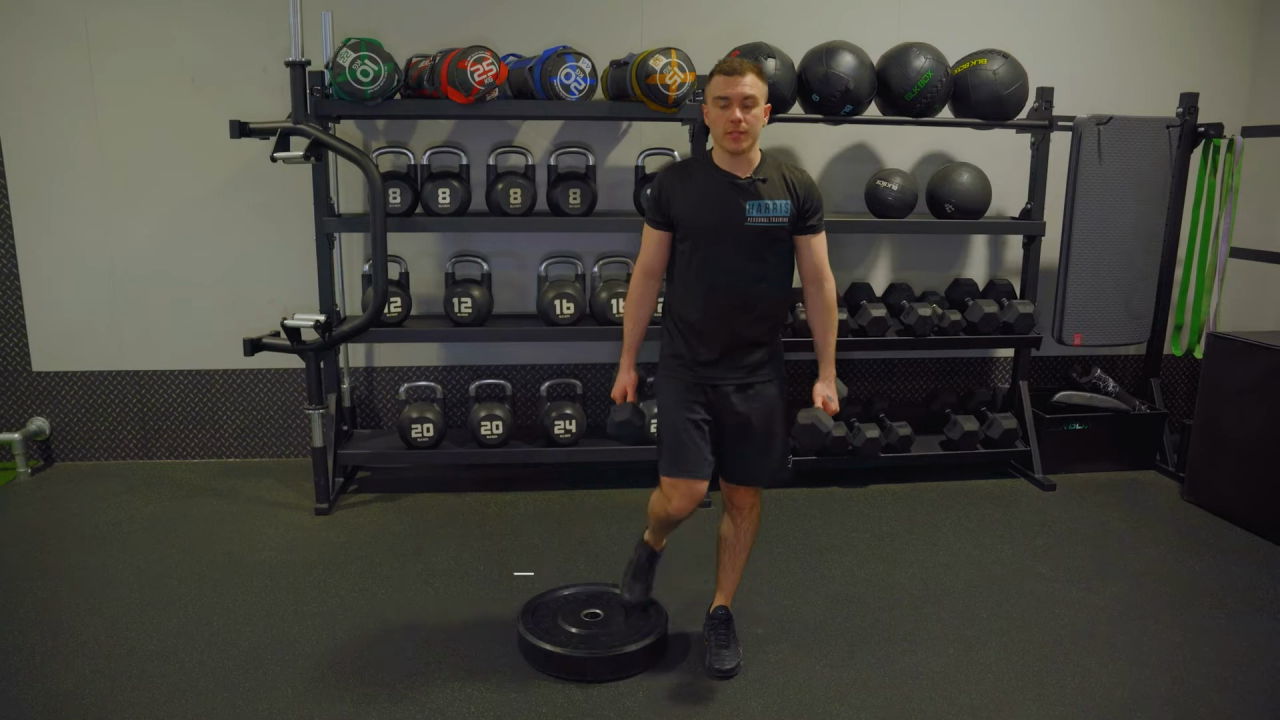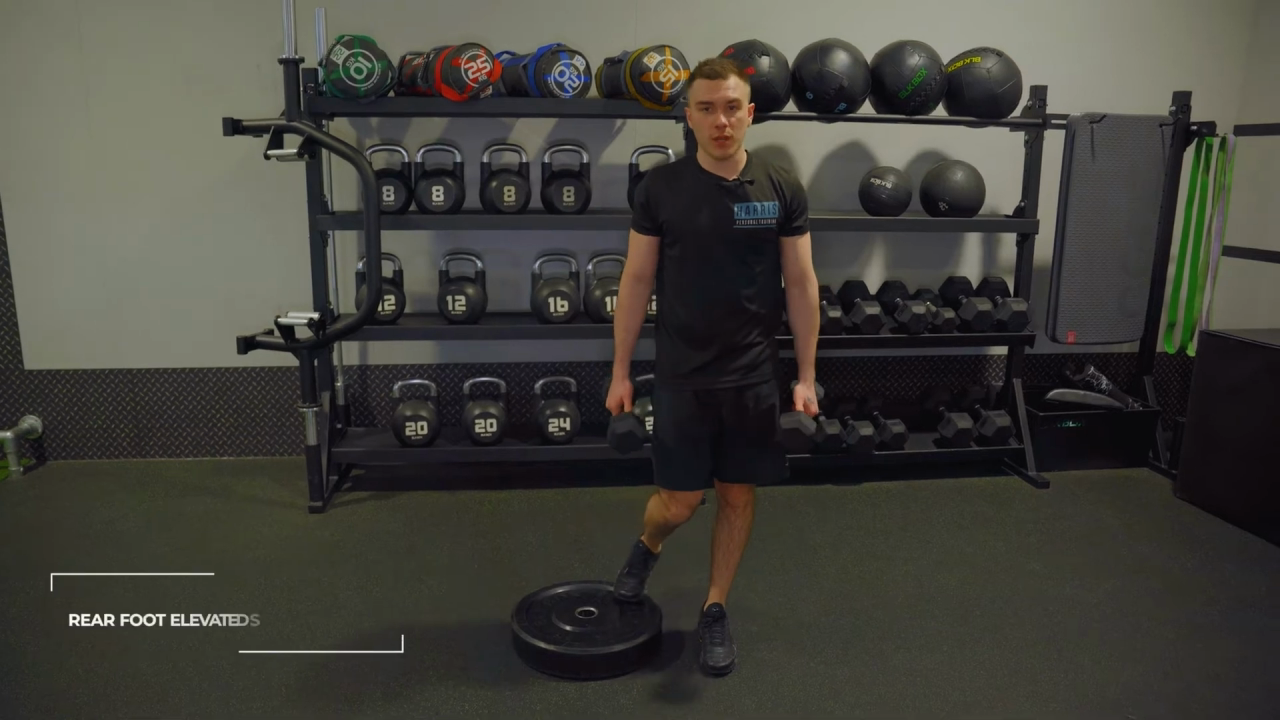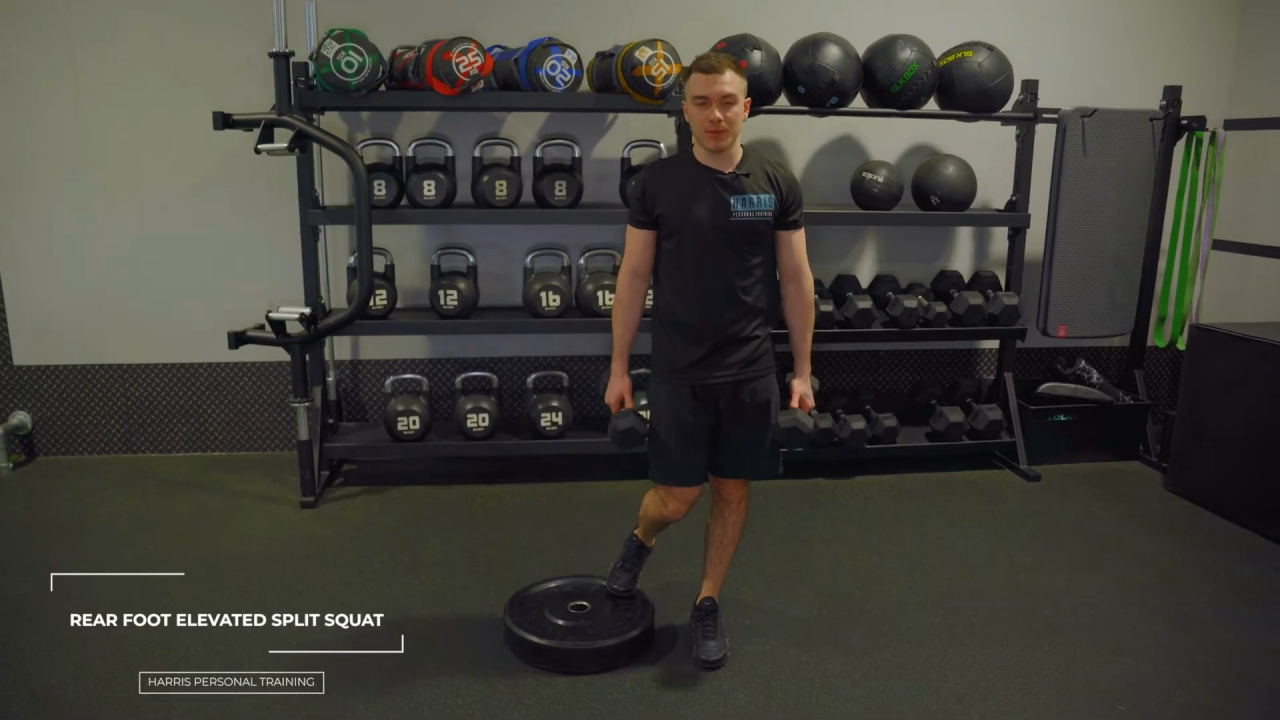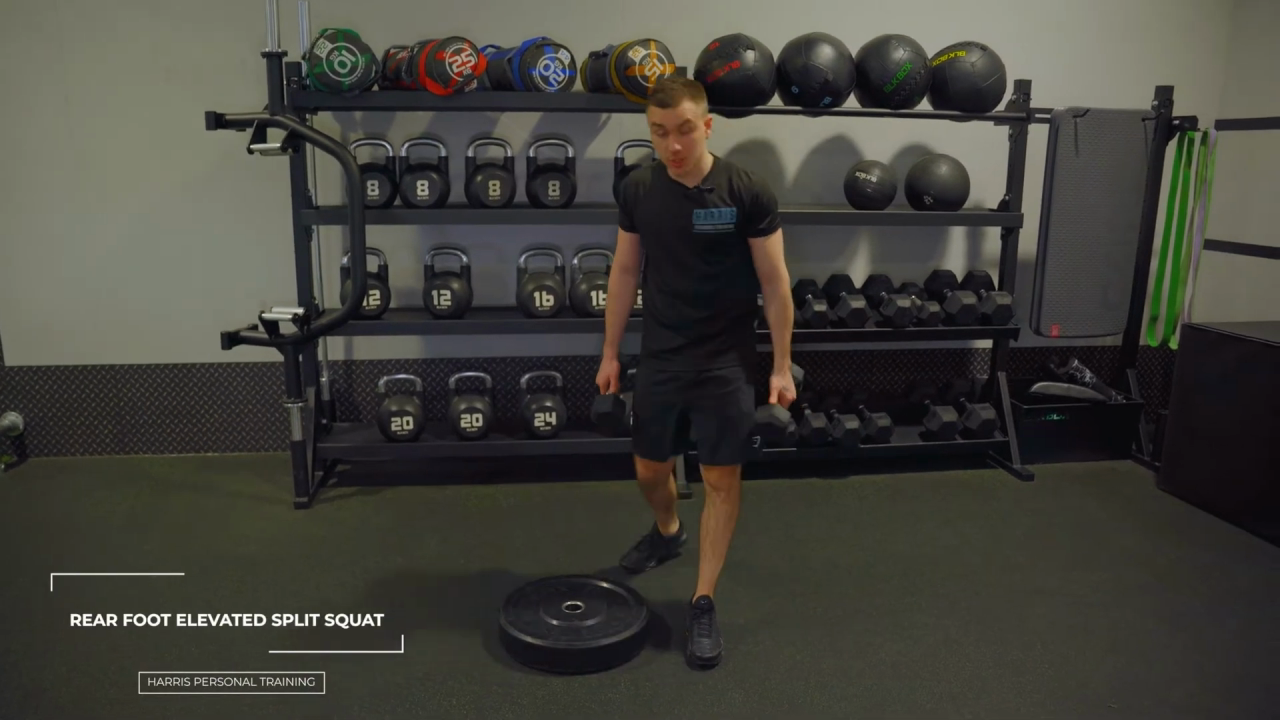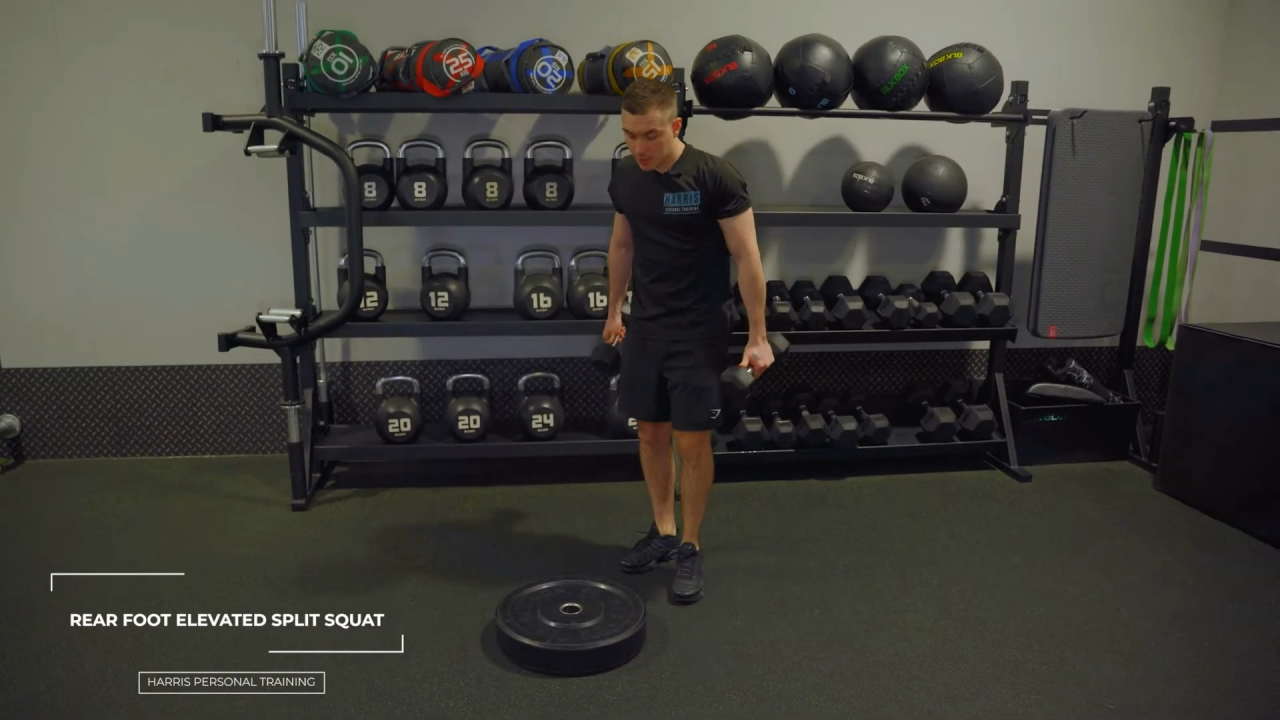
dt=1s
person 1, frame 1
left shoulder: (796, 188)
right shoulder: (674, 183)
left elbow: (818, 283)
right elbow: (647, 274)
left wrist: (826, 375)
right wrist: (626, 362)
left hip: (757, 374)
right hip: (685, 369)
left knee: (743, 497)
right knee: (684, 494)
left ankle: (720, 612)
right ankle: (650, 541)
person 1, frame 2
left shoulder: (781, 189)
right shoulder: (660, 188)
left elbow: (801, 284)
right elbow: (637, 281)
left wrist: (805, 377)
right wrist: (620, 373)
left hip: (754, 376)
right hip: (682, 376)
left knee: (737, 494)
right knee: (678, 501)
left ankle: (715, 609)
right ankle: (647, 546)
person 1, frame 3
left shoulder: (776, 183)
right shoulder: (657, 181)
left elbow: (796, 279)
right elbow: (634, 276)
left wrist: (802, 370)
right wrist: (618, 368)
left hip: (750, 370)
right hip: (678, 371)
left knee: (732, 490)
right knee: (676, 497)
left ankle: (707, 603)
right ankle: (639, 539)
person 1, frame 4
left shoulder: (747, 192)
right shoulder: (637, 189)
left elbow: (774, 281)
right elbow: (625, 271)
left wrist: (781, 366)
right wrist: (609, 352)
left hip: (727, 361)
right hip: (661, 357)
left knee: (722, 479)
right knee: (649, 471)
left ankle: (703, 601)
right ankle: (667, 531)
person 1, frame 5
left shoulder: (715, 177)
right shoulder: (624, 176)
left elbow: (747, 258)
left wrist: (758, 337)
right wrist: (614, 310)
left hip: (698, 331)
right hip: (644, 327)
left knee: (692, 442)
right knee: (650, 432)
left ankle: (690, 548)
right ankle: (663, 532)
